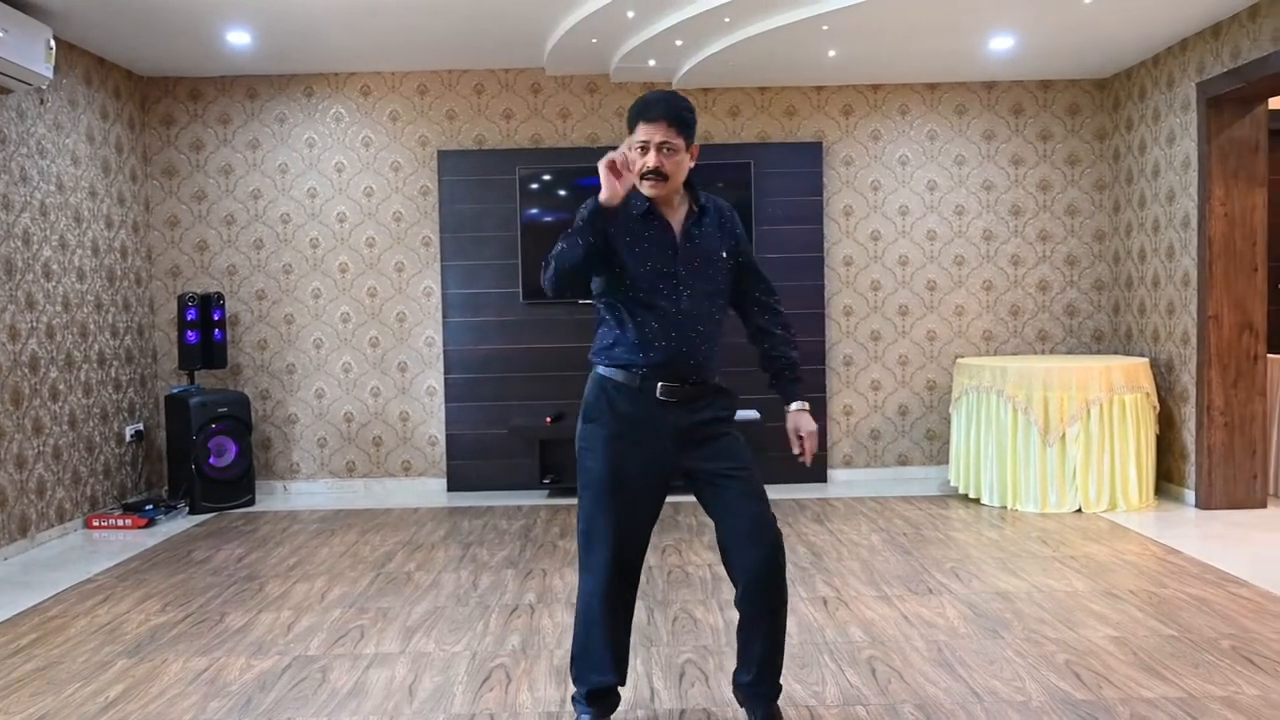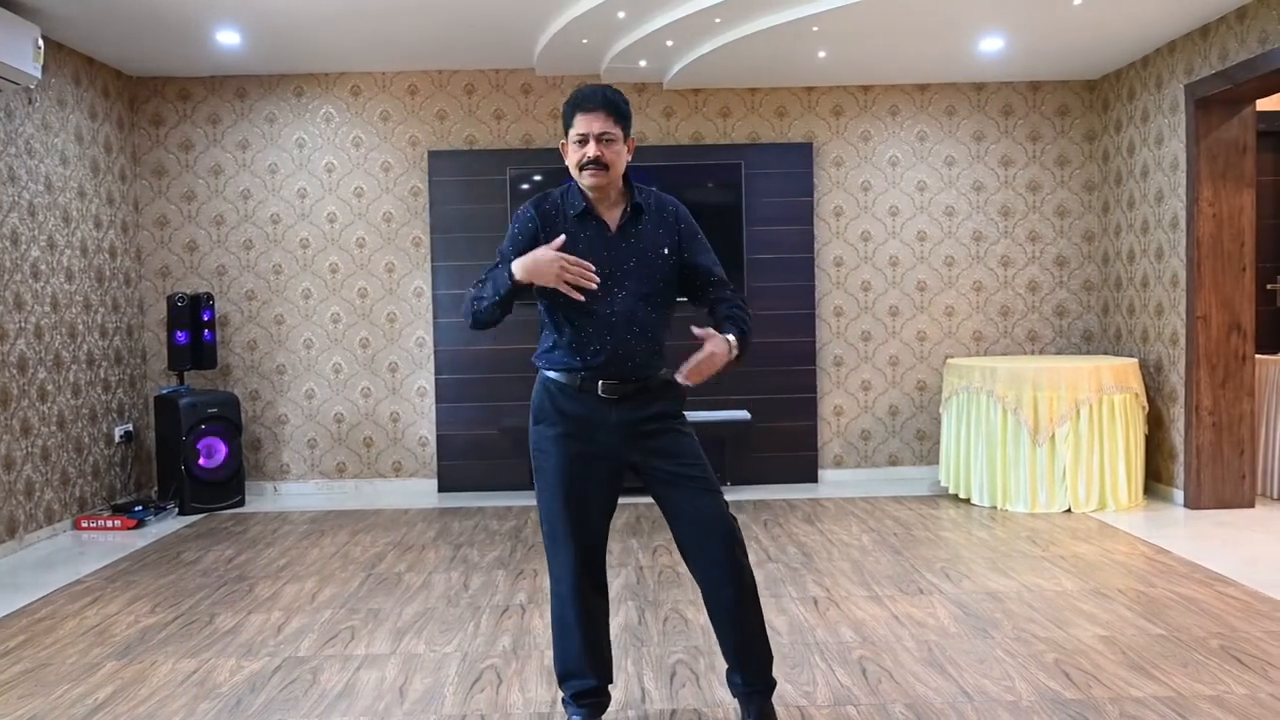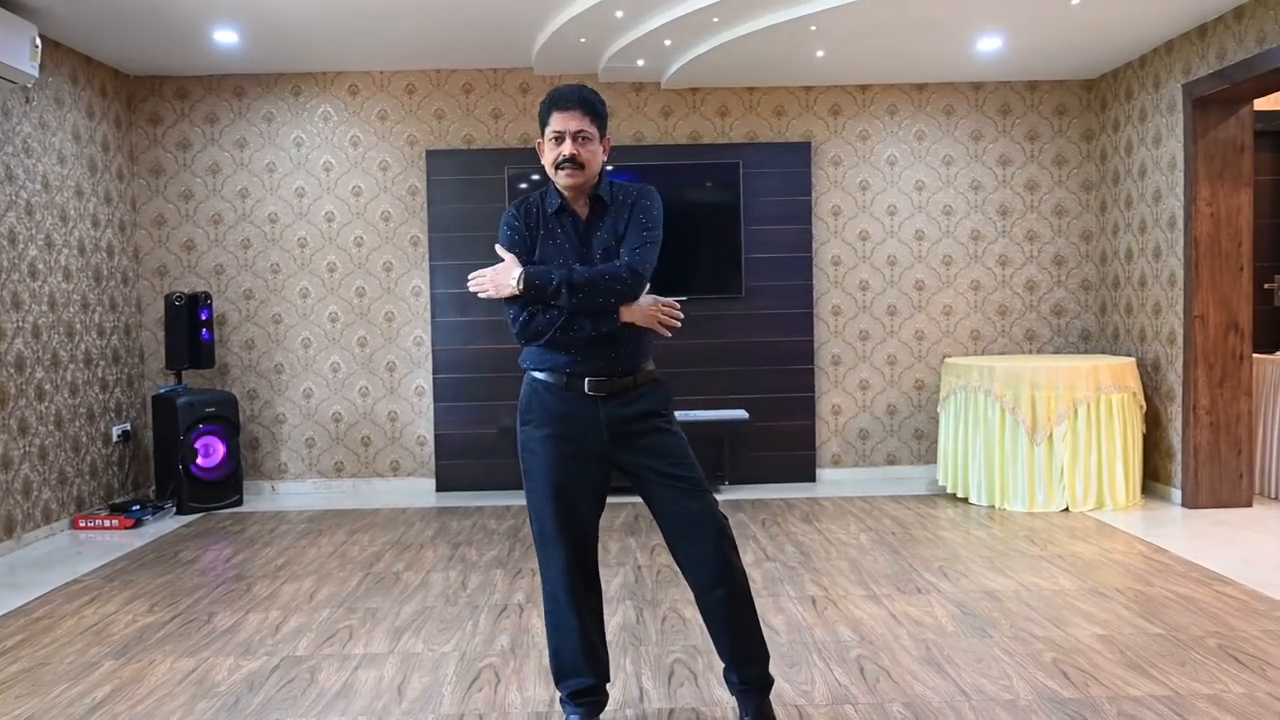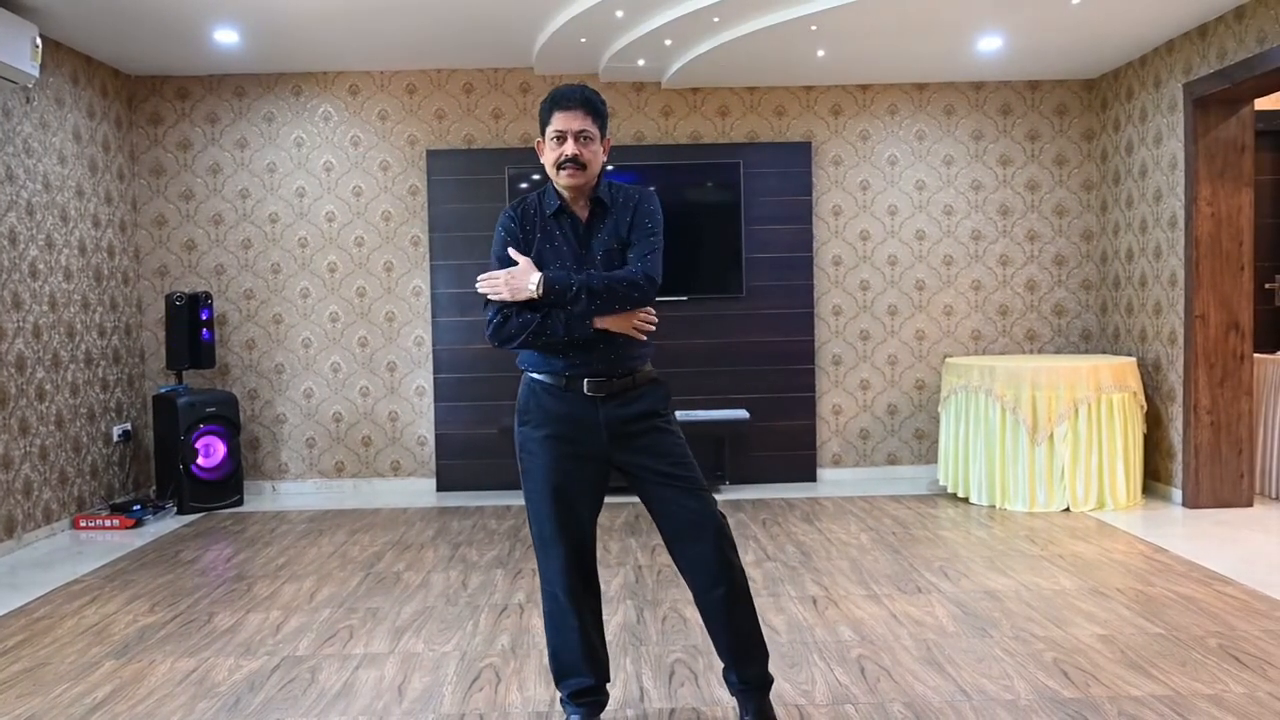
dt=0.5s
person 1, frame 1
left shoulder: (721, 219)
right shoulder: (606, 218)
left elbow: (763, 310)
right elbow: (557, 281)
left wrist: (795, 398)
right wrist: (604, 204)
left hip: (703, 408)
right hip: (621, 408)
left knee: (759, 545)
right knee: (609, 559)
person 1, frame 2
left shoulder: (665, 214)
right shoulder: (543, 216)
left elbow: (719, 291)
right elbow: (479, 313)
left wrist: (728, 339)
right wrist: (517, 270)
left hip: (652, 404)
right hip: (569, 409)
left knee: (716, 540)
right knee: (574, 559)
person 1, frame 3
left shoulder: (639, 201)
right shoulder: (523, 218)
left elbow: (628, 276)
right elbow: (527, 324)
left wrist: (529, 278)
right wrist: (622, 314)
left hip: (637, 401)
right hip: (555, 408)
left knee: (706, 538)
right knee: (566, 558)
person 1, frame 4
left shoulder: (639, 204)
right shoulder: (519, 220)
left elbow: (642, 285)
right elbow: (502, 325)
left wrist: (547, 285)
right wrist: (595, 319)
left hip: (635, 401)
right hip: (553, 409)
left knee: (705, 538)
right knee: (564, 559)
